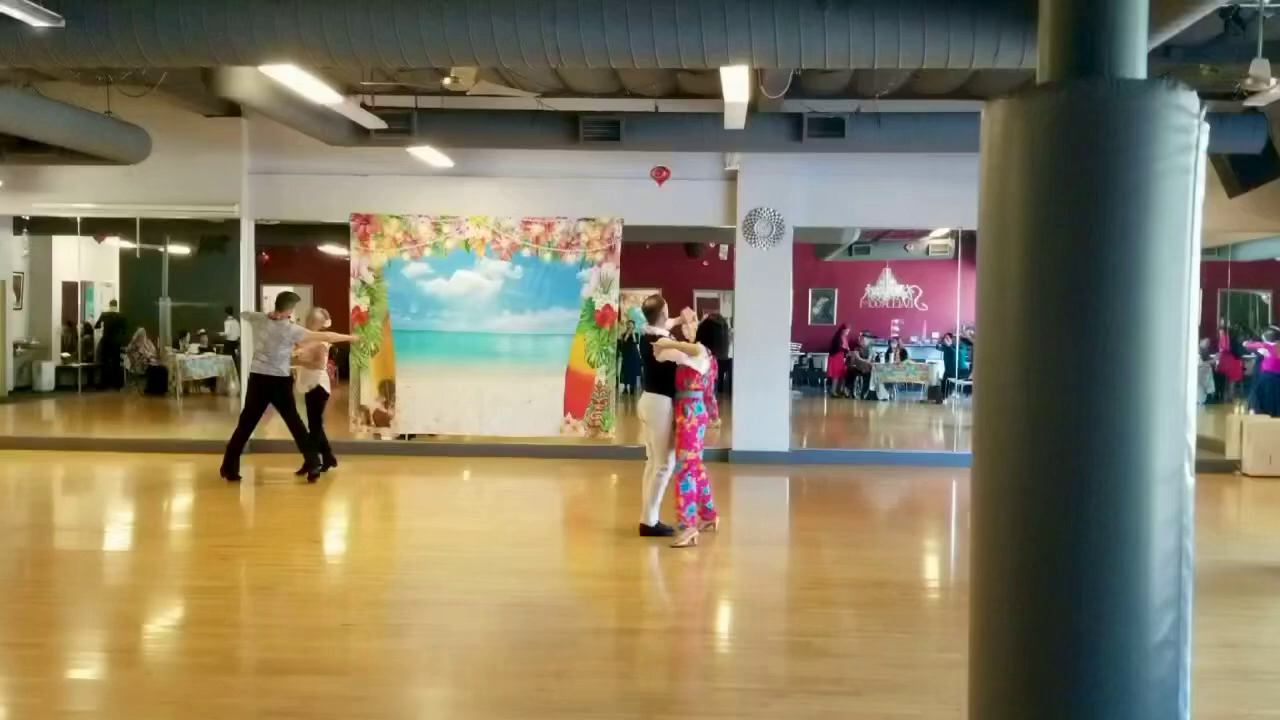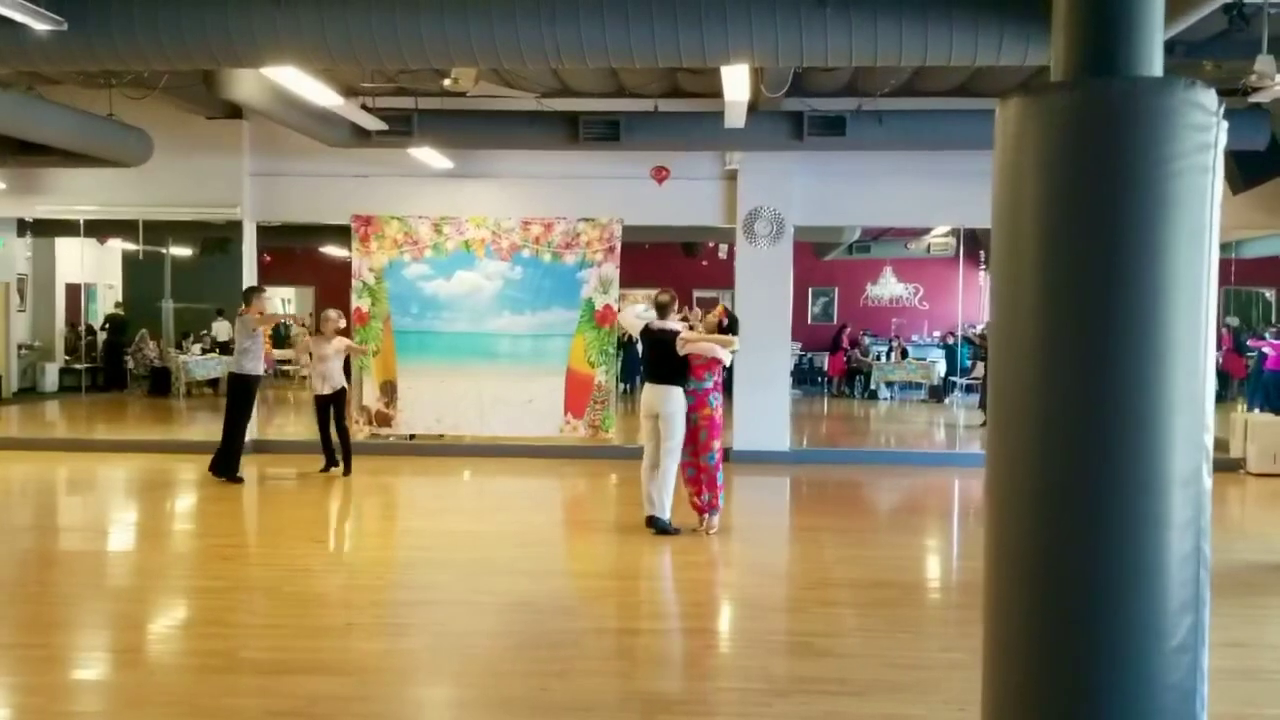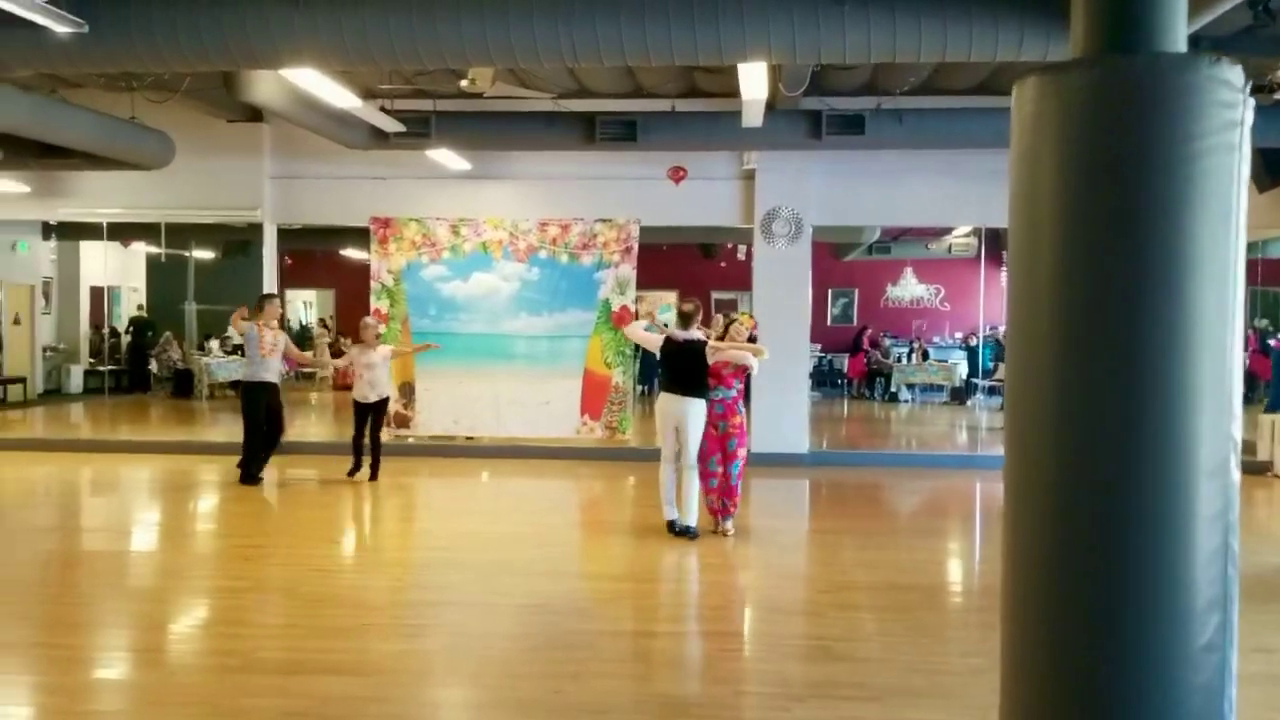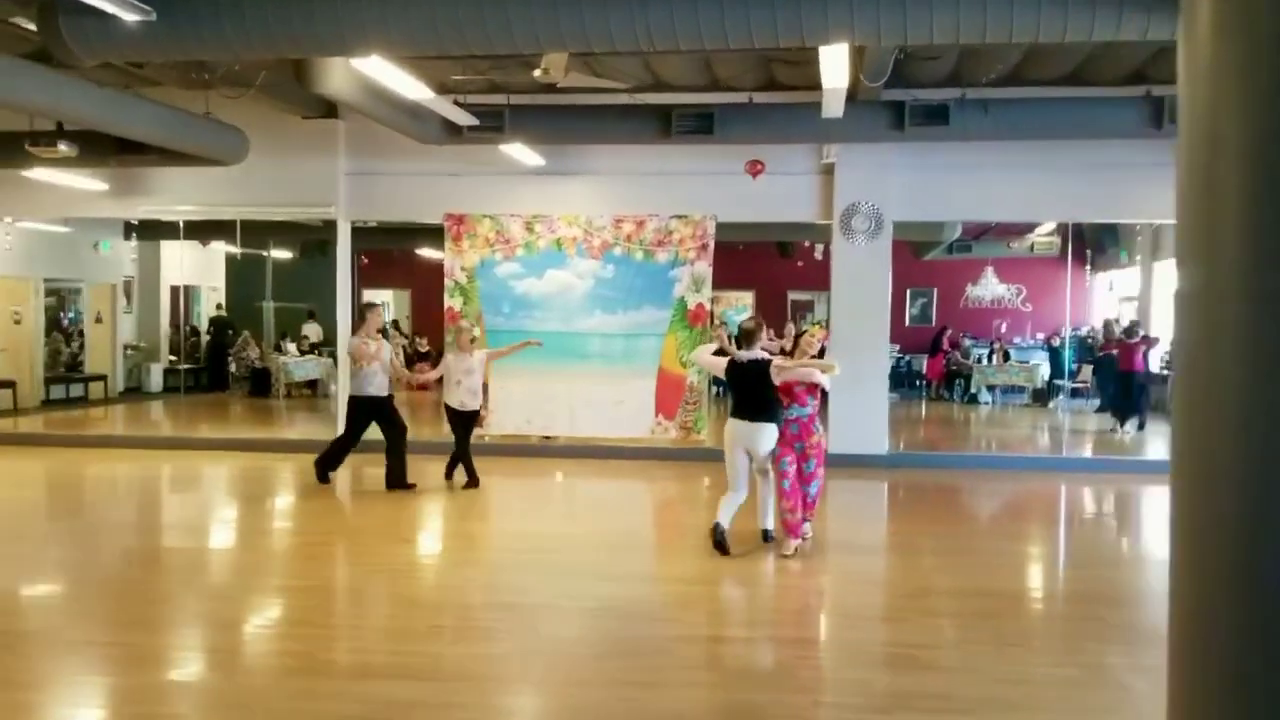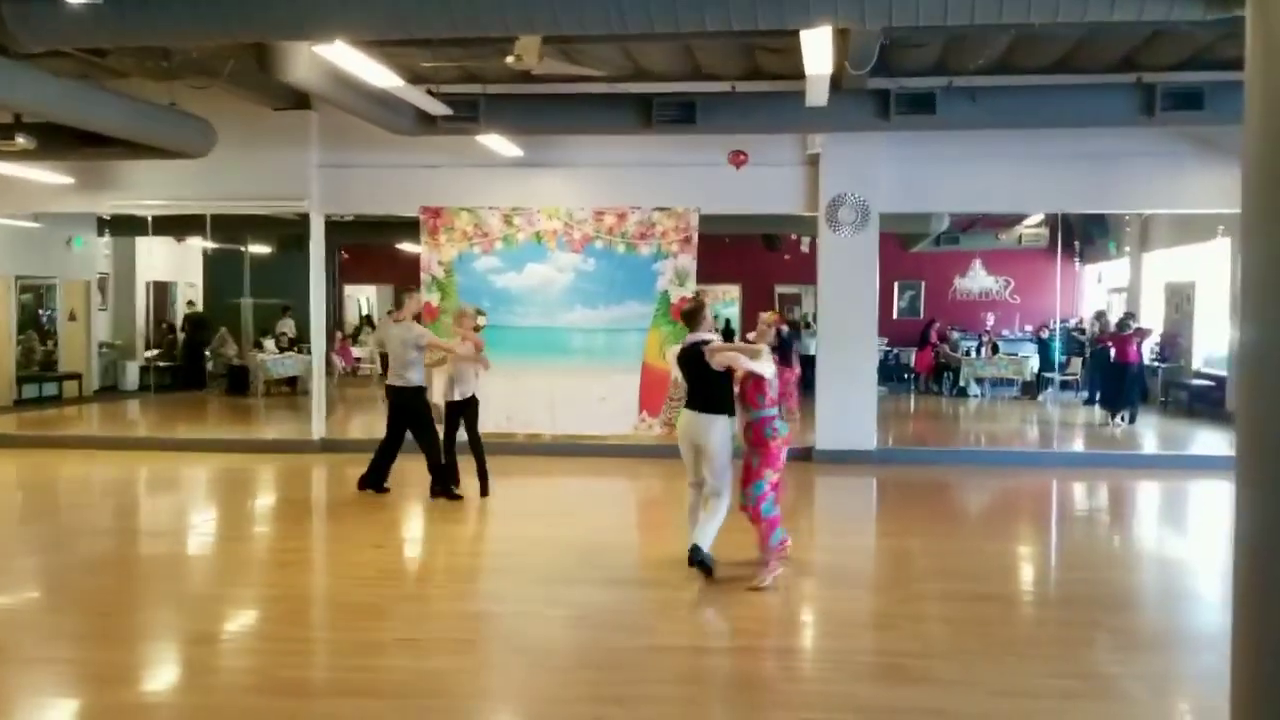
dt=0.5s
person 1, frame 1
left shoulder: (647, 336)
right shoulder: (663, 342)
left elbow: (660, 326)
left wrist: (680, 320)
left hip: (647, 400)
right hip: (661, 404)
left knee: (654, 461)
right knee: (663, 464)
left ankle: (650, 517)
right ankle: (648, 522)
person 1, frame 2
left shoulder: (645, 330)
right shoulder: (680, 335)
left elbow: (624, 315)
left wrist: (646, 307)
left hip: (649, 393)
right hip: (672, 395)
left knee: (650, 455)
right knee: (670, 457)
left ankle: (651, 512)
right ankle: (662, 516)
person 1, frame 3
left shoulder: (665, 342)
right shoulder: (706, 347)
left elbow: (630, 330)
left wrist: (648, 320)
left hip: (666, 403)
right hip: (694, 407)
left knee: (668, 462)
right knee: (689, 465)
left ankle: (671, 518)
right ankle: (689, 523)
person 1, frame 4
left shoulder: (729, 364)
right shoulder: (773, 366)
left elbow: (696, 356)
right elbow: (815, 375)
left wrist: (717, 343)
left hip: (736, 428)
right hip: (765, 430)
left knee: (736, 488)
right knee: (765, 475)
left ankle: (720, 523)
right ankle: (767, 528)
person 1, frame 5
left shoulder: (683, 352)
right shoulder: (715, 350)
right elbow: (747, 354)
right wrist: (755, 357)
left hip: (688, 420)
right hip: (715, 424)
left knee: (698, 488)
right knee: (719, 492)
left ankle: (698, 547)
right ankle: (700, 546)
person 2, frame 1
left shoulder: (702, 356)
right shoulder: (707, 357)
left elbow: (696, 349)
left wrist: (669, 344)
left hip: (691, 414)
right hip: (691, 412)
left knee: (685, 468)
right knee: (694, 466)
left ankle: (687, 528)
right ankle: (709, 515)
person 2, frame 2
left shoulder: (719, 348)
right shoulder: (697, 341)
left elbow: (734, 342)
left wrist: (697, 337)
left hip: (708, 406)
right hip: (688, 406)
left knee: (710, 460)
right knee: (688, 462)
left ankle: (713, 512)
right ankle: (701, 512)
person 2, frame 3
left shoulder: (743, 356)
left elbow: (761, 353)
left wrist: (728, 348)
left hip: (733, 415)
right hip: (709, 415)
left knee: (733, 468)
right knee: (710, 468)
left ankle: (727, 517)
right ankle: (715, 513)
person 2, frame 4
left shoulder: (817, 371)
left elbow: (826, 372)
left hip: (809, 432)
right hip: (784, 432)
left knee: (810, 483)
right knee: (785, 477)
left ankle: (806, 519)
right ankle: (792, 535)
person 2, frame 5
left shoulder: (766, 360)
right shoulder: (759, 360)
left hip: (769, 435)
right hip: (756, 433)
left knee: (758, 496)
right knee: (748, 498)
left ankle: (771, 562)
right ankle: (779, 542)
person 3, frame 1
left shoulder: (258, 319)
right shoulder: (290, 329)
left elbow: (244, 314)
right elbow: (323, 337)
right wrist: (349, 337)
left hip: (257, 378)
right hip: (279, 380)
left knee: (246, 423)
right knee: (295, 423)
left ankle: (230, 467)
right ankle: (312, 465)
person 3, frame 2
left shoulder: (243, 320)
right shoulder: (249, 320)
right elbow: (266, 320)
left hip: (239, 376)
right hip: (246, 377)
left knee: (234, 422)
right knee: (239, 423)
left ankle: (221, 466)
right ankle: (228, 469)
person 3, frame 3
left shoulder: (280, 334)
right shoulder: (251, 328)
left elbow: (296, 355)
right elbow: (236, 325)
right wrist: (238, 316)
left hip: (272, 386)
right hip: (253, 385)
left knee: (276, 429)
right knee: (255, 431)
left ankle: (250, 465)
right ankle: (248, 474)
person 3, frame 4
left shoulder: (384, 344)
right shoulder: (356, 341)
left elbow: (396, 368)
right elbow: (360, 352)
right wrist: (370, 355)
left hip: (383, 398)
right hip: (361, 399)
left knee: (398, 434)
right knee: (350, 438)
left ankle: (396, 480)
right ankle: (323, 466)
person 3, frame 5
left shoulder: (387, 329)
right shoulder: (414, 329)
right elbow: (446, 346)
right wrist: (472, 355)
left hip: (394, 388)
right hip: (411, 390)
left knee: (393, 436)
right knee: (428, 437)
left ankle: (371, 479)
right ankle: (440, 485)
person 4, frame 1
left shoulder: (321, 343)
right shoulder: (307, 341)
left elbow: (319, 365)
left wrist: (298, 361)
left hip: (319, 387)
right hip: (310, 388)
left knee: (314, 426)
right knee: (316, 426)
right ankle: (328, 458)
person 4, frame 2
left shoulder: (342, 342)
right shoulder: (313, 341)
left elbow: (361, 350)
right elbow: (297, 352)
left wrist: (361, 349)
left hip: (337, 388)
right hip: (320, 390)
left knee: (340, 424)
right knee: (323, 426)
left ankle: (347, 462)
right ankle: (330, 460)
person 4, frame 3
left shoulder: (386, 350)
right shoulder: (355, 350)
left elbow: (409, 351)
right elbow: (341, 362)
left wrist: (427, 346)
left hip: (381, 398)
right hip: (360, 398)
left knee: (375, 434)
right knee: (358, 433)
left ankle: (374, 469)
right ankle: (357, 463)
person 4, frame 4
left shoulder: (481, 355)
right shoulder: (450, 356)
left elbow: (505, 351)
right elbow: (436, 373)
left wrist: (527, 343)
right wrist: (420, 377)
left hip: (474, 406)
right hip: (454, 405)
left knee: (464, 442)
right knee: (461, 442)
left ankle: (450, 468)
right ankle: (472, 477)
person 4, frame 5
left shoulder: (475, 344)
right shoulder: (456, 344)
left elbow: (478, 342)
right elbow: (447, 364)
left wrist: (460, 330)
left hip: (468, 396)
right hip: (453, 396)
left knee: (473, 437)
right knee: (448, 438)
left ankle: (483, 480)
right ankle: (452, 478)
